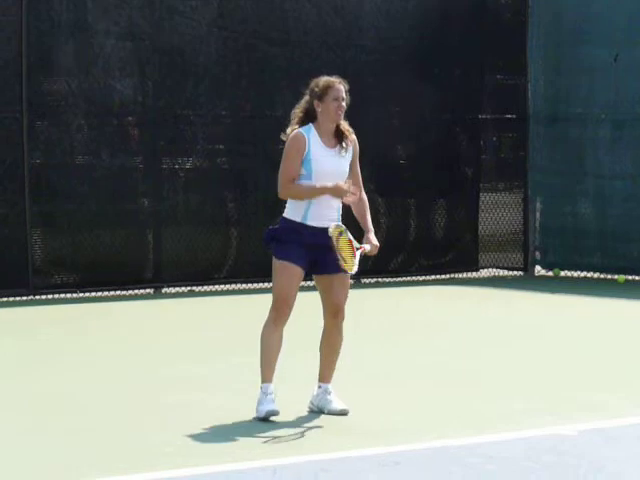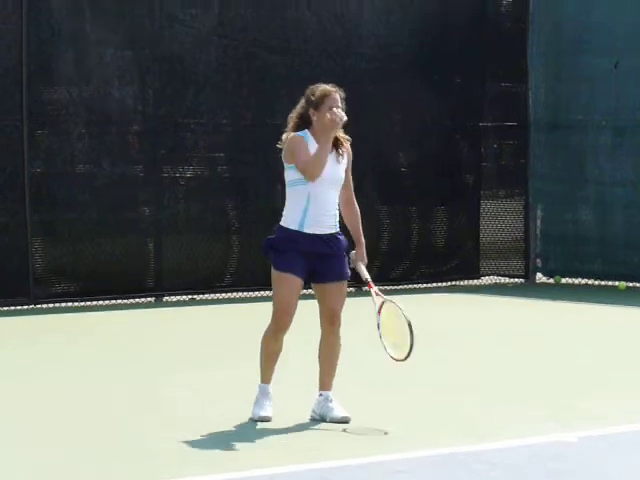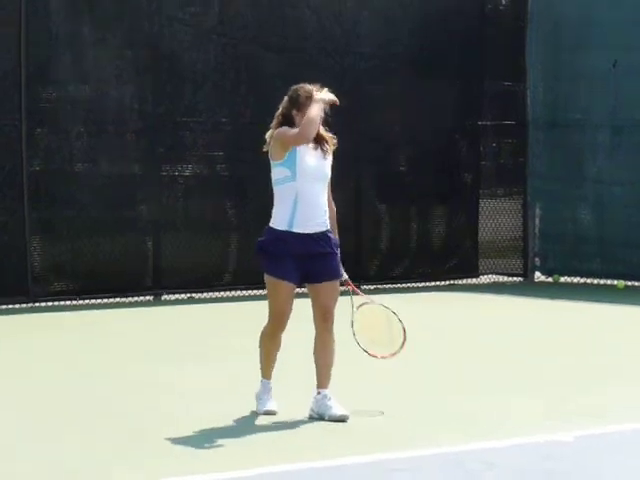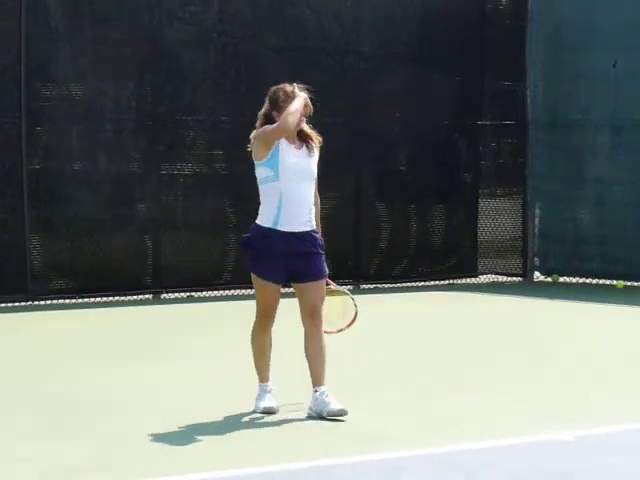
dt=0.2s
person 1, frame 1
left shoulder: (350, 142)
right shoulder: (299, 137)
left elbow: (358, 193)
right elbow: (285, 188)
left wrist: (369, 231)
right wrist: (326, 189)
left hip: (332, 235)
right hip: (295, 233)
left knee: (336, 314)
right knee: (280, 310)
left ankle: (323, 391)
right ankle: (266, 392)
person 1, frame 2
left shoulder: (344, 149)
right shoulder: (296, 141)
left elbow: (347, 202)
right elbow: (311, 174)
left wrist: (360, 244)
right wrist: (327, 134)
left hip: (330, 243)
right hip: (293, 242)
left knee: (332, 322)
right knee: (281, 320)
left ankle: (325, 400)
right ankle: (264, 391)
person 1, frame 3
left shoulder: (326, 146)
right shoulder: (280, 138)
right elbow: (305, 135)
left wrist: (335, 238)
right wrist: (317, 100)
left hip: (321, 241)
right hip: (284, 241)
left knee: (326, 320)
right knee: (277, 321)
left ankle: (322, 397)
right ankle: (266, 386)
person 1, frame 4
left shoulder: (312, 144)
right shoulder: (264, 138)
right elbow: (287, 127)
left wrist: (317, 235)
right wrist: (298, 97)
left hip: (306, 240)
right hip: (270, 239)
left knee: (314, 318)
right knee: (265, 317)
left ankle: (320, 395)
right ankle: (264, 389)
